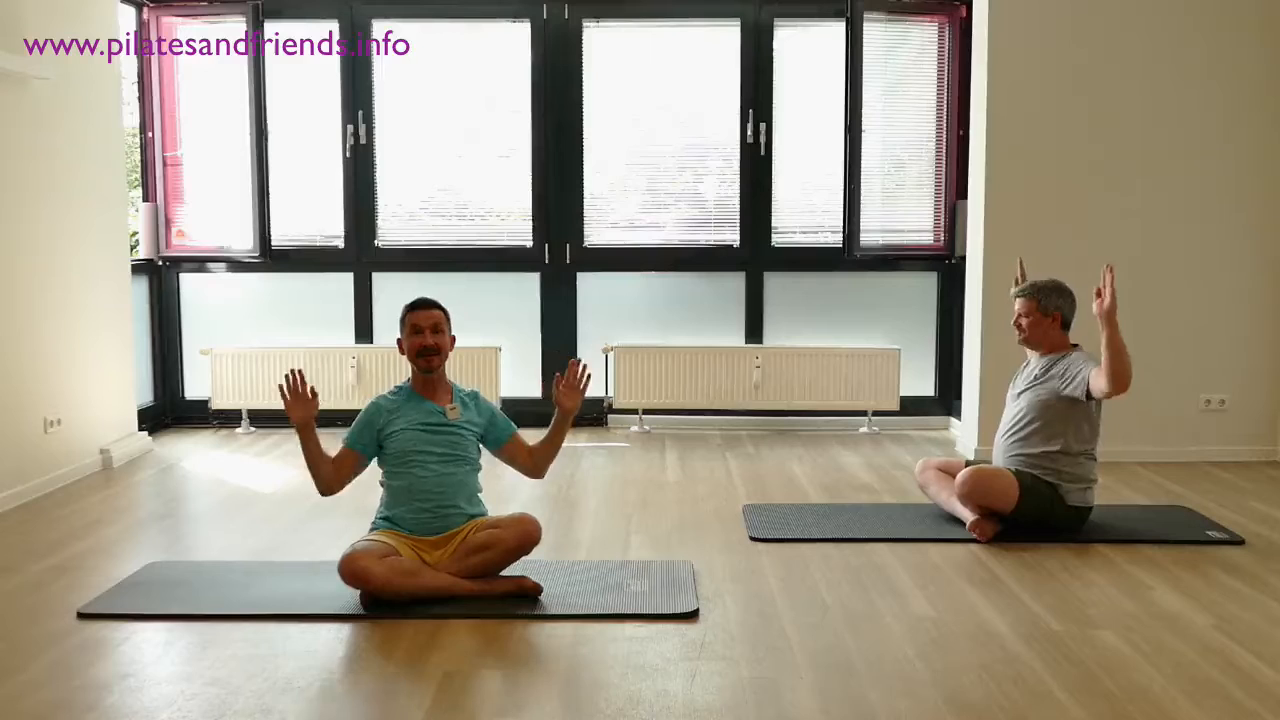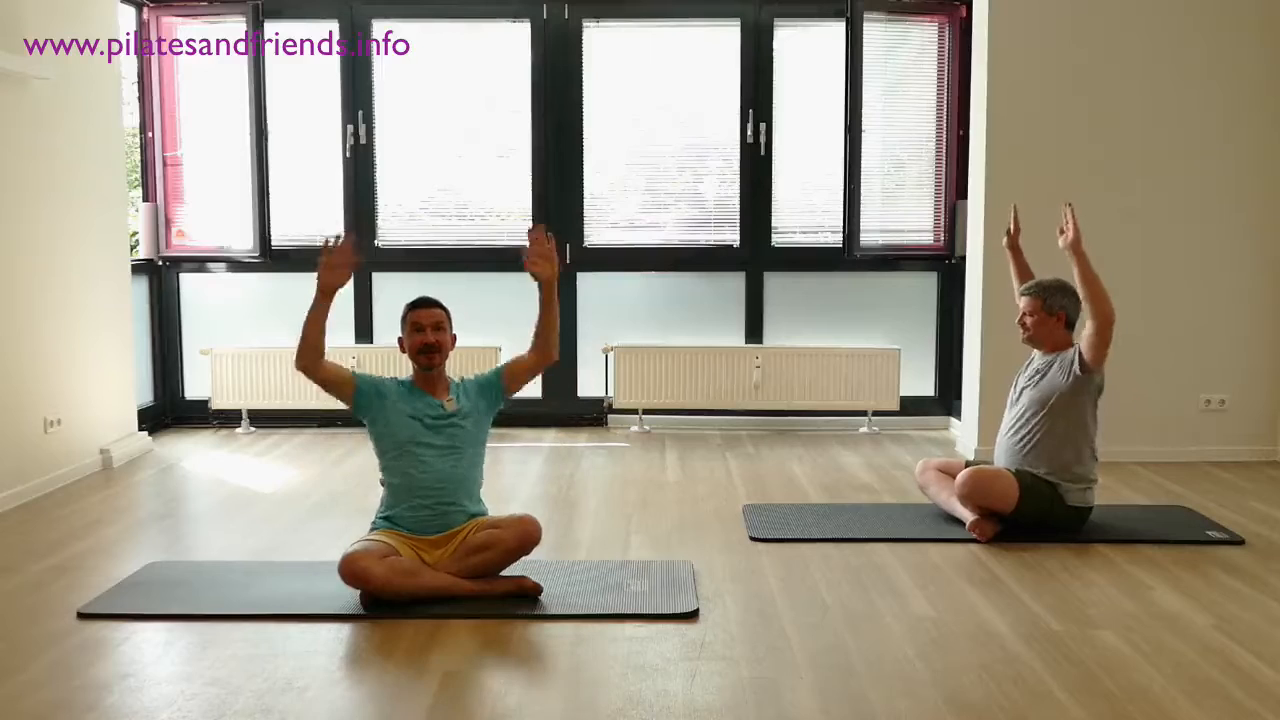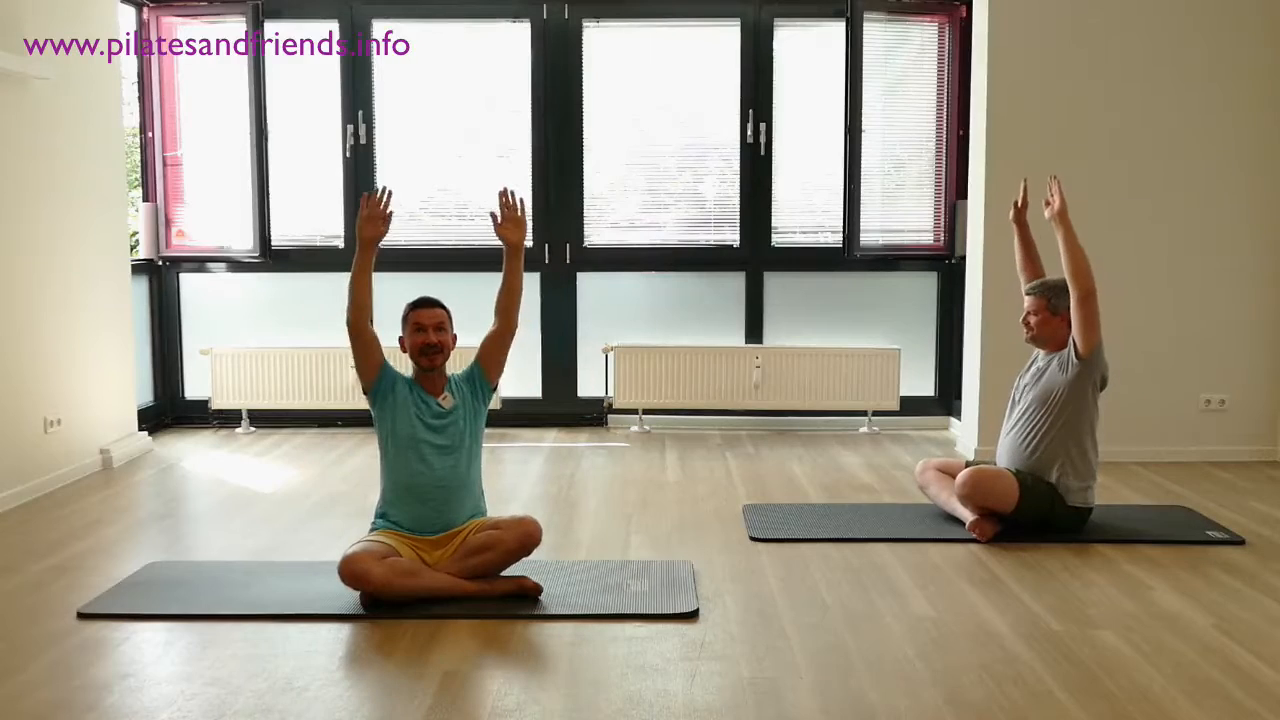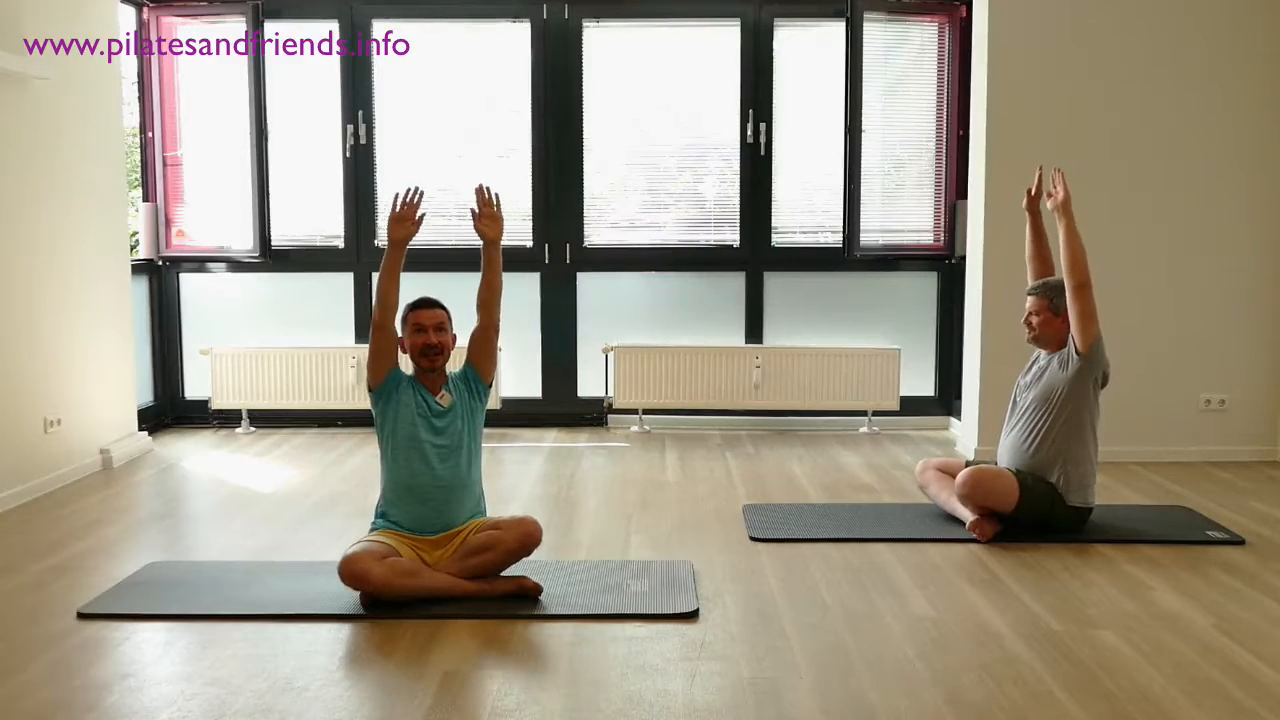
dt=0.4s
person 1, frame 1
left shoulder: (477, 407)
right shoulder: (382, 411)
left elbow: (535, 466)
right elbow: (329, 483)
left wrist: (564, 414)
right wrist: (305, 428)
left hip: (466, 536)
right hip: (398, 538)
left knee: (526, 529)
right knee: (354, 566)
left ankle: (405, 583)
right ankle: (491, 587)
person 1, frame 2
left shoulder: (479, 393)
right shoulder: (381, 396)
left elbow: (543, 355)
right elbow: (309, 364)
left wrist: (547, 286)
right wrist: (325, 291)
left hip: (467, 533)
right hip: (398, 536)
left knee: (527, 530)
right knee: (354, 567)
left ankle: (402, 580)
right ankle: (492, 586)
person 1, frame 3
left shoulder: (472, 390)
right shoulder: (389, 393)
left elbow: (506, 323)
right elbow: (357, 324)
left wrist: (514, 250)
right wrist: (365, 247)
left hip: (466, 533)
right hip: (398, 537)
left knee: (527, 531)
right knee: (354, 568)
left ankle: (403, 583)
right ankle: (494, 586)
person 1, frame 4
left shoulder: (470, 389)
right shoulder: (391, 392)
left elbow: (489, 321)
right elbow: (381, 322)
left wrist: (491, 245)
right wrist: (396, 247)
left hip: (467, 533)
right hip: (398, 537)
left knee: (527, 531)
right knee: (354, 567)
left ankle: (404, 583)
right ankle: (494, 586)
person 2, frame 1
left shoulder: (1074, 367)
right shoulder: (1036, 359)
left elbow: (1115, 384)
left wrist: (1107, 320)
right wrist: (1019, 293)
right hip: (1015, 479)
left knee: (970, 482)
right knee: (927, 469)
left ankle: (985, 517)
right ankle: (978, 517)
person 2, frame 2
left shoulder: (1077, 364)
right shoulder: (1041, 355)
left elbow: (1103, 322)
right elbow: (1030, 299)
left wrist: (1076, 253)
right wrist: (1013, 250)
left hip: (1058, 500)
right hip: (1015, 479)
left knee: (970, 482)
right knee: (927, 469)
left ankle: (989, 516)
right ankle: (978, 516)
person 2, frame 3
left shoulder: (1081, 362)
right shoulder: (1044, 352)
left elbow: (1084, 293)
right elbow: (1034, 284)
left wrist: (1061, 223)
right wrist: (1019, 224)
left hip: (1059, 501)
right hip: (1016, 479)
left knee: (970, 482)
right knee: (927, 470)
left ankle: (987, 514)
right ankle: (980, 516)
person 2, frame 4
left shoulder: (1081, 360)
right shoulder: (1045, 351)
left elbow: (1078, 285)
right elbow: (1041, 279)
left wrist: (1064, 214)
right wrist: (1032, 215)
left hip: (1059, 501)
right hip: (1017, 480)
left knee: (970, 481)
right knee: (928, 469)
left ankle: (989, 514)
right ankle: (979, 516)
